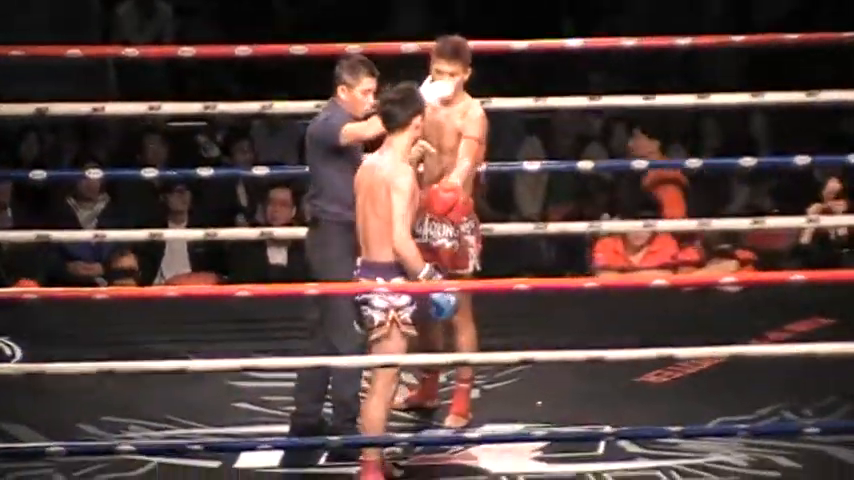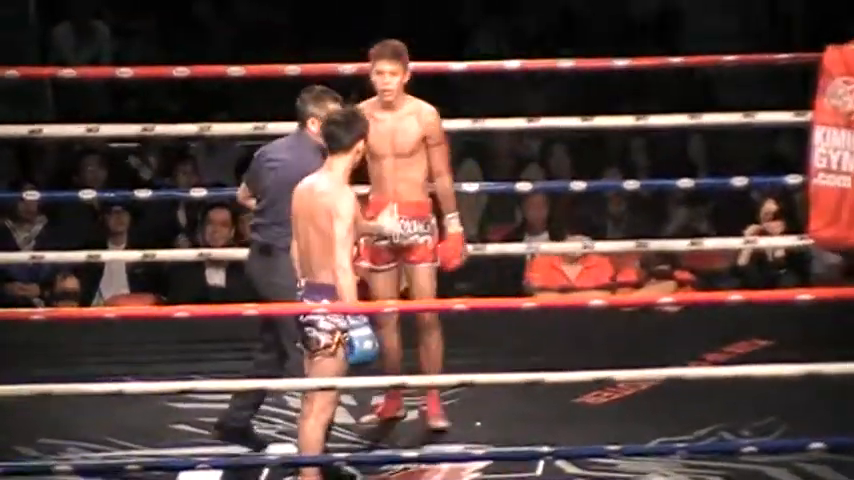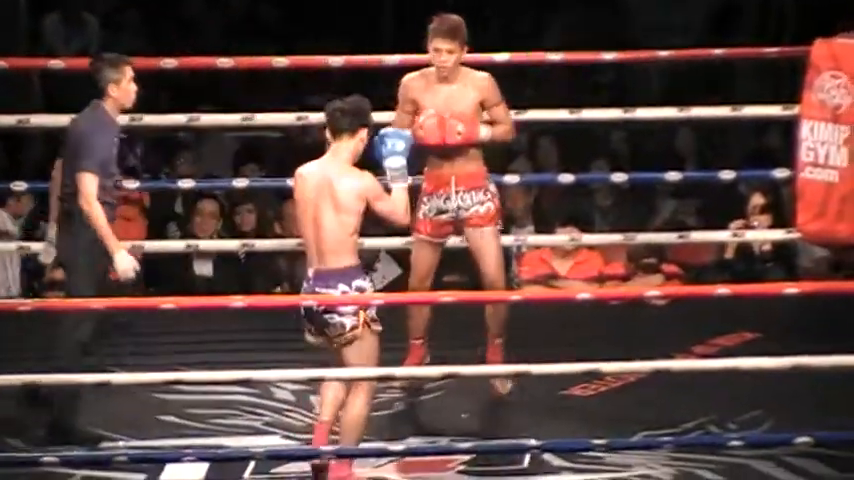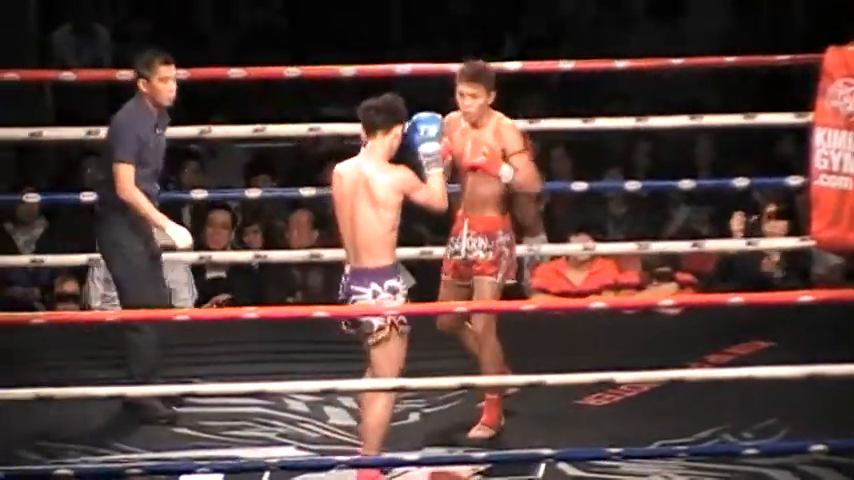
dt=1s
person 1, frame 1
left shoulder: (473, 114)
right shoulder: (424, 106)
left elbow: (465, 162)
left wrist: (454, 183)
left hip: (456, 221)
right hip: (423, 216)
left knee: (459, 312)
left ankle: (462, 400)
right ankle: (428, 387)
person 1, frame 2
left shoulder: (425, 115)
right shoulder: (358, 115)
left elbow: (442, 174)
left wrist: (453, 224)
left hip: (416, 217)
right hip: (376, 218)
left knee: (426, 315)
right knee: (384, 316)
left ankle: (433, 400)
right ankle: (392, 399)
person 1, frame 3
left shoulder: (481, 82)
right shoulder: (412, 83)
left elbow: (507, 128)
right elbow: (398, 132)
left wrist: (474, 133)
right wrist: (418, 134)
left hip: (474, 188)
right hip: (434, 188)
left knee: (494, 282)
right knee: (419, 283)
left ankle: (495, 356)
right ankle: (416, 357)
person 1, frame 4
left shoulder: (507, 130)
right shoulder: (453, 123)
left elbow: (533, 187)
left wrist: (499, 168)
right wrist: (444, 162)
left hip: (493, 230)
right hip: (462, 226)
left knee: (481, 325)
right knee: (450, 322)
left ankle: (492, 413)
right ankle: (497, 377)
person 2, frame 1
left shoulder: (370, 163)
right shoulder: (400, 172)
right elbow: (401, 241)
right wrist: (433, 279)
left hip: (371, 274)
right hip: (390, 280)
left knee: (382, 380)
right knee: (384, 384)
person 2, frame 2
left shoulder: (303, 187)
right shoulder: (342, 196)
right elbow: (342, 267)
right wrist: (356, 321)
left hip: (308, 297)
right hip: (330, 303)
left knee: (313, 400)
right knee: (322, 405)
person 2, frame 3
left shoulder: (303, 174)
right shoulder: (360, 180)
right elbow: (402, 216)
right wrist: (397, 167)
left hip: (315, 282)
right hip: (348, 286)
left knee: (340, 371)
right knee: (362, 385)
left ankle: (322, 439)
person 2, frame 4
left shoulder: (340, 172)
right shoulder: (396, 176)
right elbow: (439, 202)
left wrist: (367, 150)
right wrist: (431, 155)
left hip: (352, 280)
right hip: (382, 284)
left knee: (376, 368)
right knee: (385, 385)
person 3, frame 1
left shoulder: (350, 124)
right shoulder: (324, 125)
left elbow: (364, 168)
right elbow: (365, 131)
left hip: (344, 235)
right hip: (331, 237)
left knee: (326, 331)
right knee: (346, 335)
left ankle: (307, 418)
right ankle: (345, 432)
person 3, frame 2
left shoulder: (268, 151)
right shoulder: (312, 163)
left elbow: (245, 197)
left hip: (261, 257)
right hip: (284, 263)
left knee: (274, 348)
right knee: (307, 357)
left ankle: (235, 420)
person 3, frame 3
left shoulder: (90, 120)
right shoulder: (99, 130)
left elbow: (60, 171)
right elbow: (88, 199)
left wrist: (58, 223)
right wrist: (117, 251)
left hip: (72, 230)
right hip: (84, 235)
left knee: (73, 323)
right knee: (77, 327)
right ankle: (62, 421)
person 3, frame 4
left shoulder: (160, 118)
right shoulder: (126, 122)
right elbow: (124, 188)
right wrist: (167, 225)
left hip: (144, 223)
right hip: (120, 225)
left knee: (156, 305)
right knee: (143, 310)
left ankle: (145, 387)
right ankle: (140, 395)
